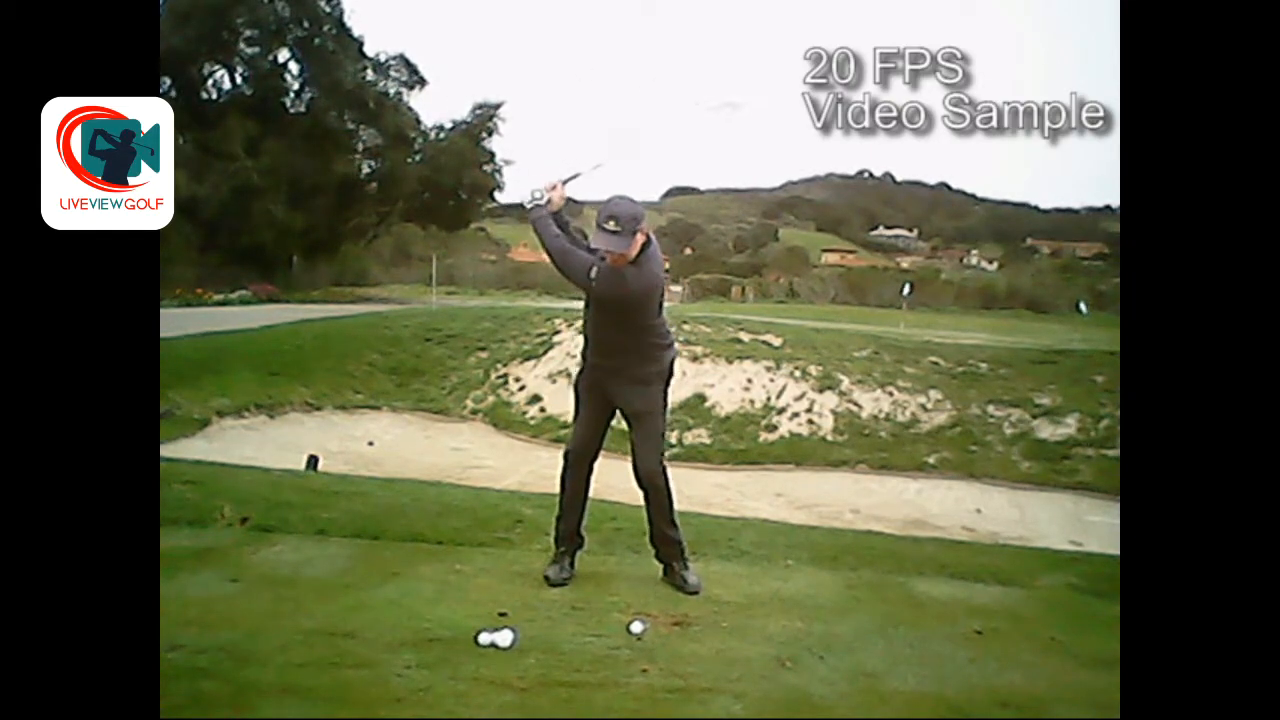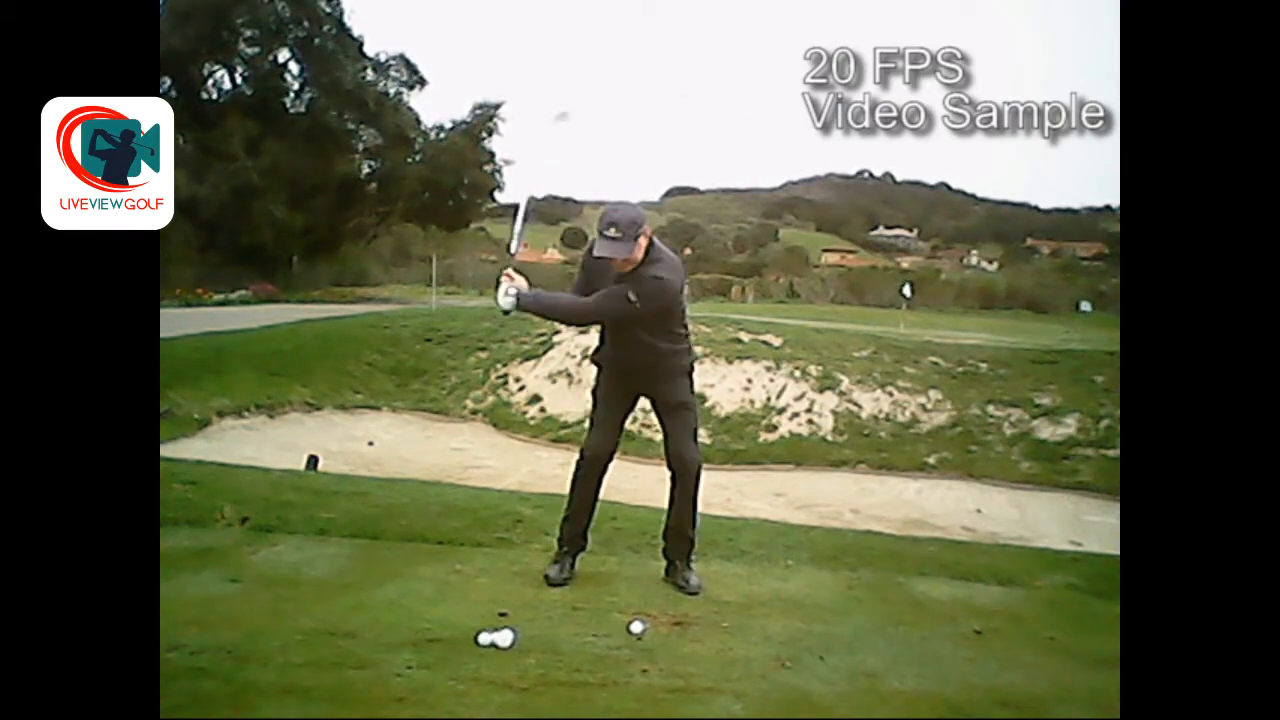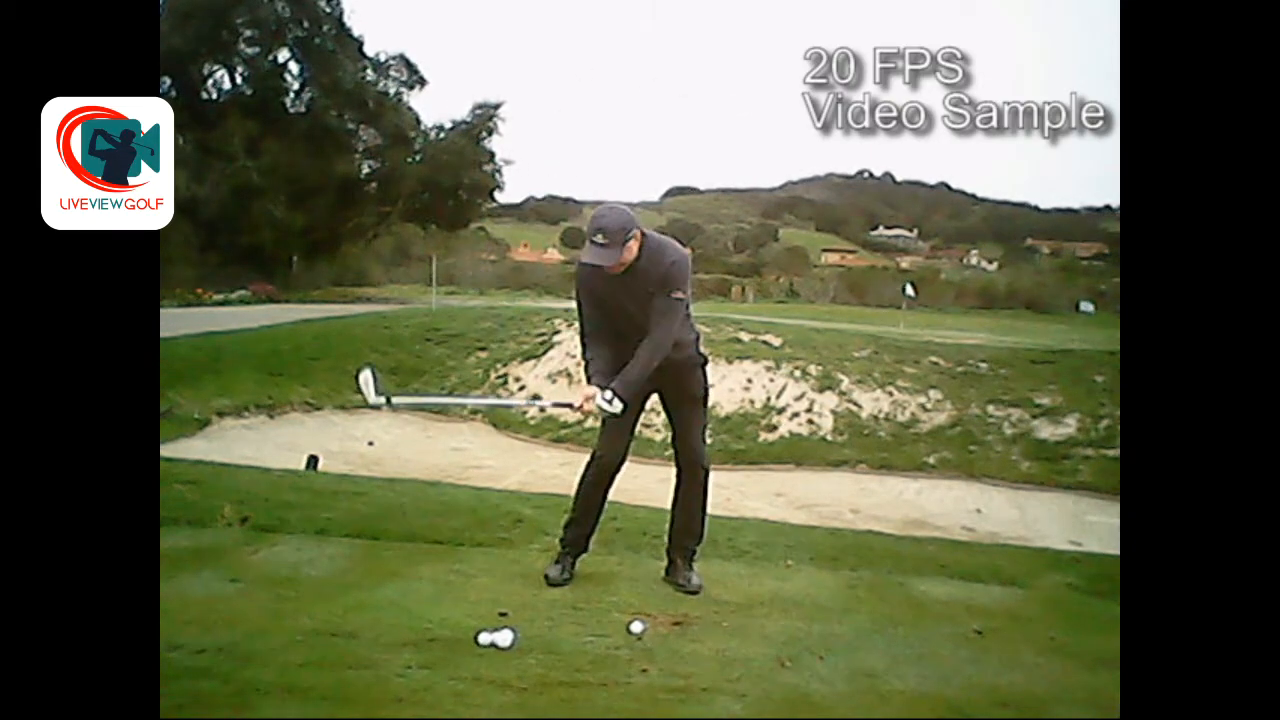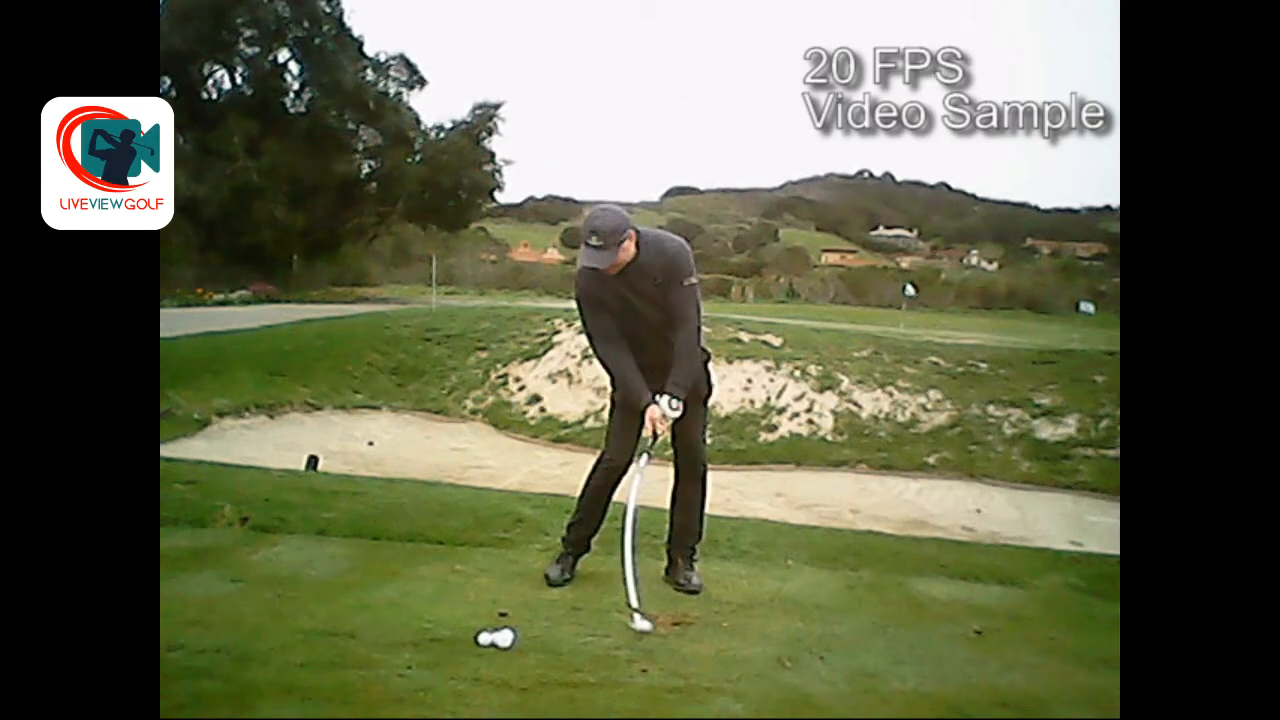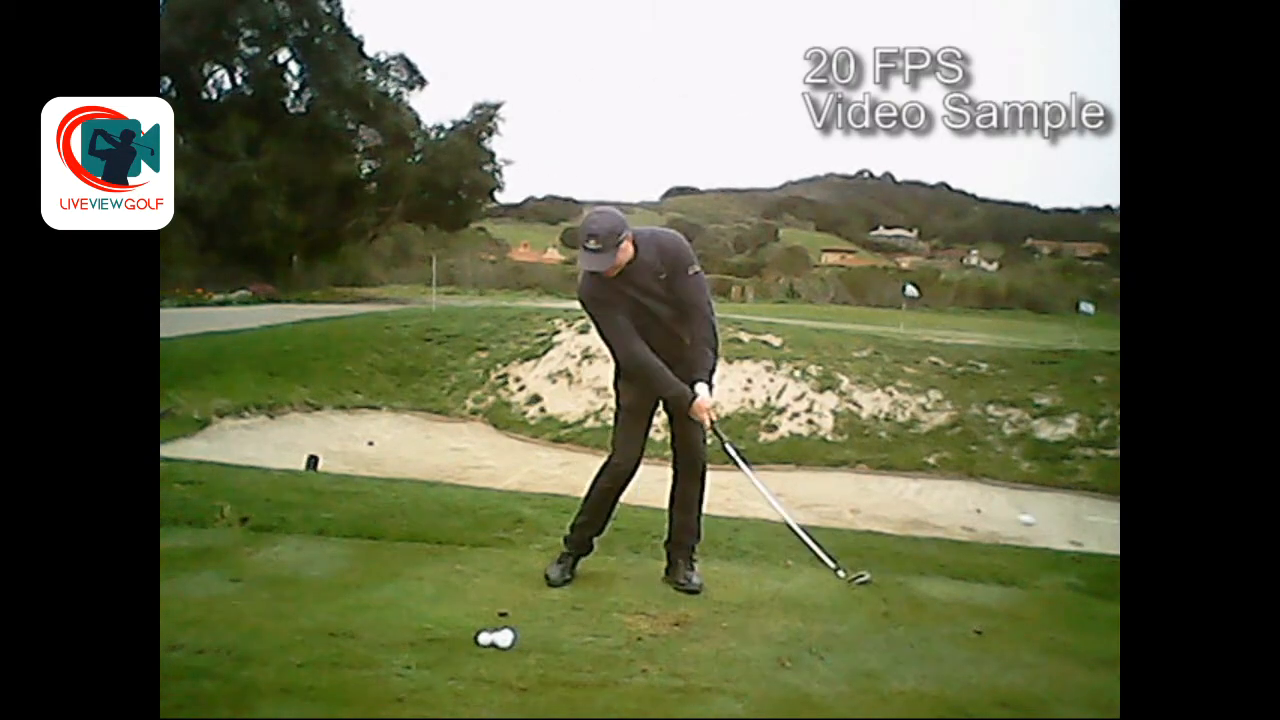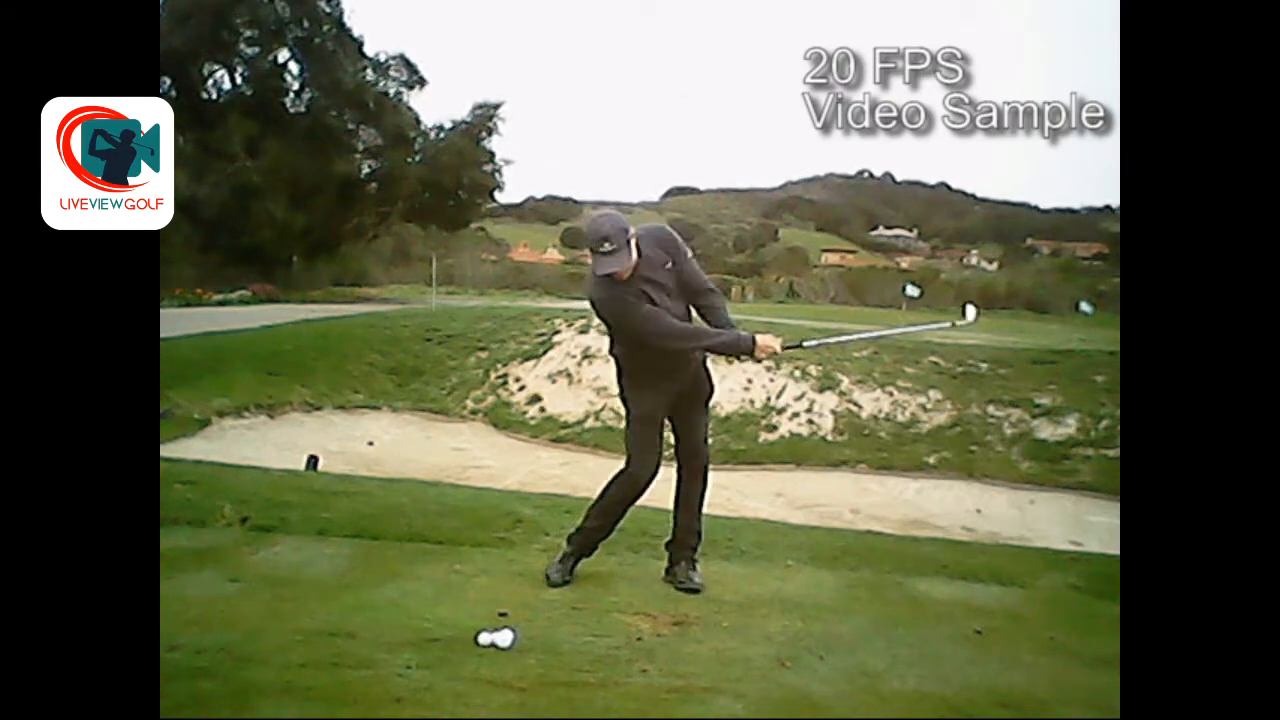
dt=0.4s
person 1, frame 1
left shoulder: (634, 281)
right shoulder: (621, 241)
left elbow: (566, 258)
right elbow: (580, 256)
left wrist: (539, 212)
right wrist: (556, 212)
left hip: (642, 376)
right hip: (599, 366)
left knee: (648, 468)
right knee: (578, 455)
left ankle: (673, 559)
right ankle: (566, 549)
person 1, frame 2
left shoulder: (662, 277)
right shoulder: (599, 252)
left elbow: (590, 311)
right elbow: (580, 303)
left wrist: (525, 299)
right wrist: (530, 292)
left hip: (668, 370)
right hip: (617, 367)
left knee: (686, 463)
right knee: (594, 455)
left ankle: (679, 559)
right ankle: (568, 549)
person 1, frame 3
left shoulder: (672, 261)
right shoulder: (590, 269)
left elbow: (660, 337)
right elbow: (596, 333)
left wrist: (619, 390)
right wrist: (597, 381)
left hip: (679, 363)
right hip: (624, 366)
left knee: (693, 461)
right knee: (606, 457)
left ankle: (681, 559)
right ankle: (570, 550)
person 1, frame 4
left shoulder: (672, 253)
right shoulder: (589, 276)
left elbow: (686, 327)
right elbow: (609, 345)
left wrist: (673, 395)
right wrist: (643, 402)
left hip: (683, 365)
right hip: (632, 368)
left knee: (692, 459)
right knee: (614, 459)
left ankle: (681, 558)
right ankle: (572, 549)
person 1, frame 5
left shoulder: (670, 246)
right shoulder: (592, 287)
left elbow: (700, 314)
right elbow: (632, 350)
left wrist: (702, 379)
right wrist: (685, 397)
left hip: (687, 363)
right hip: (639, 372)
left knee: (692, 460)
right knee: (622, 462)
left ankle: (680, 558)
right ankle: (574, 549)
person 1, frame 6
left shoulder: (661, 239)
right shoulder: (605, 293)
left elbow: (702, 291)
right elbow: (676, 335)
left wrist: (733, 336)
right wrist: (746, 343)
left hip: (689, 366)
right hip: (645, 378)
left knee: (694, 461)
right knee: (640, 470)
left ankle: (682, 558)
right ankle: (575, 549)
